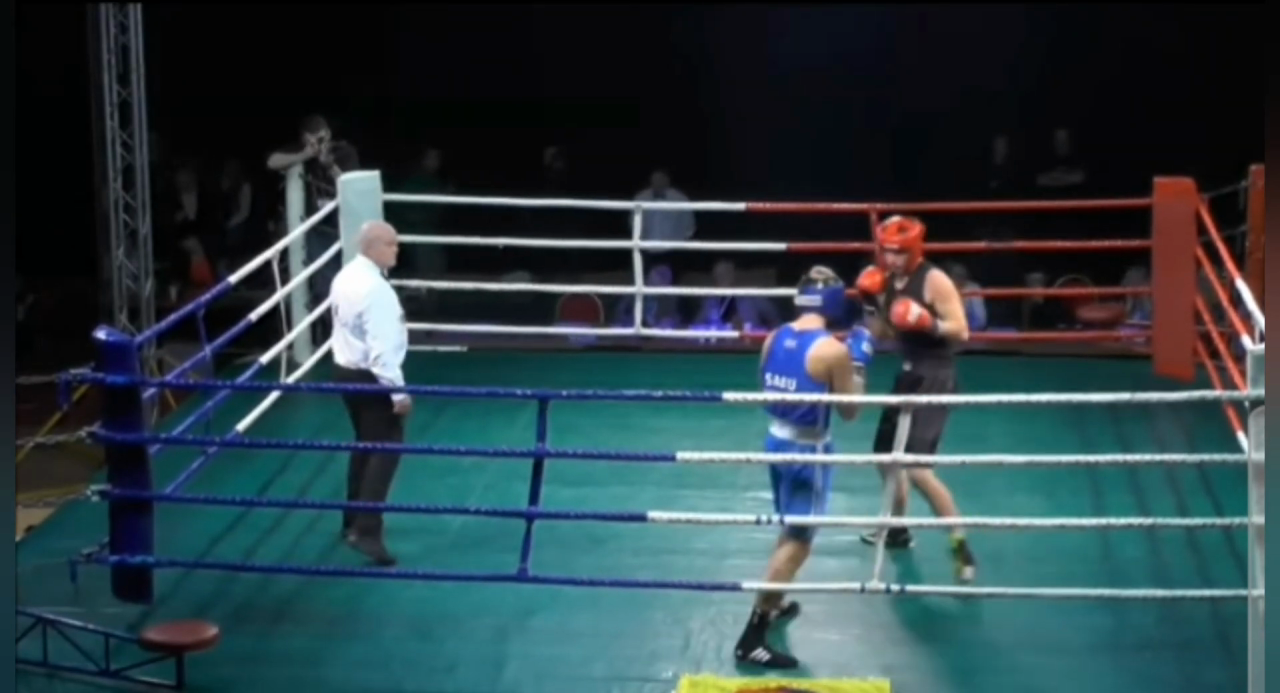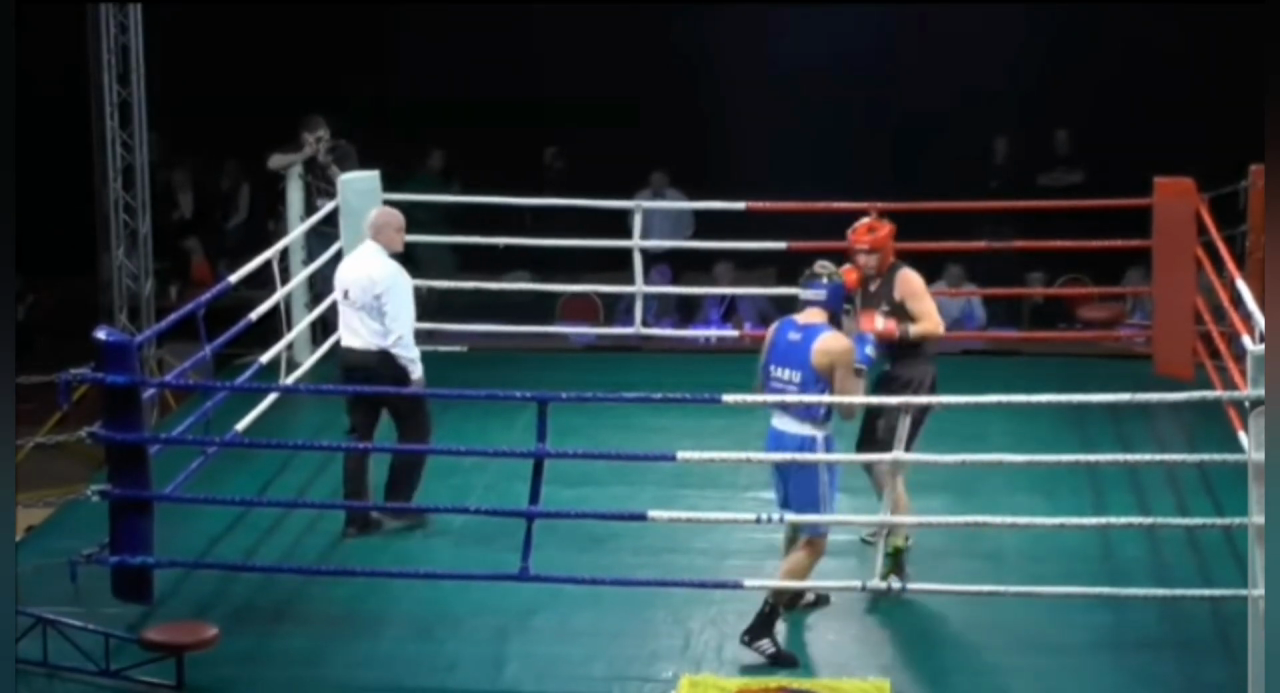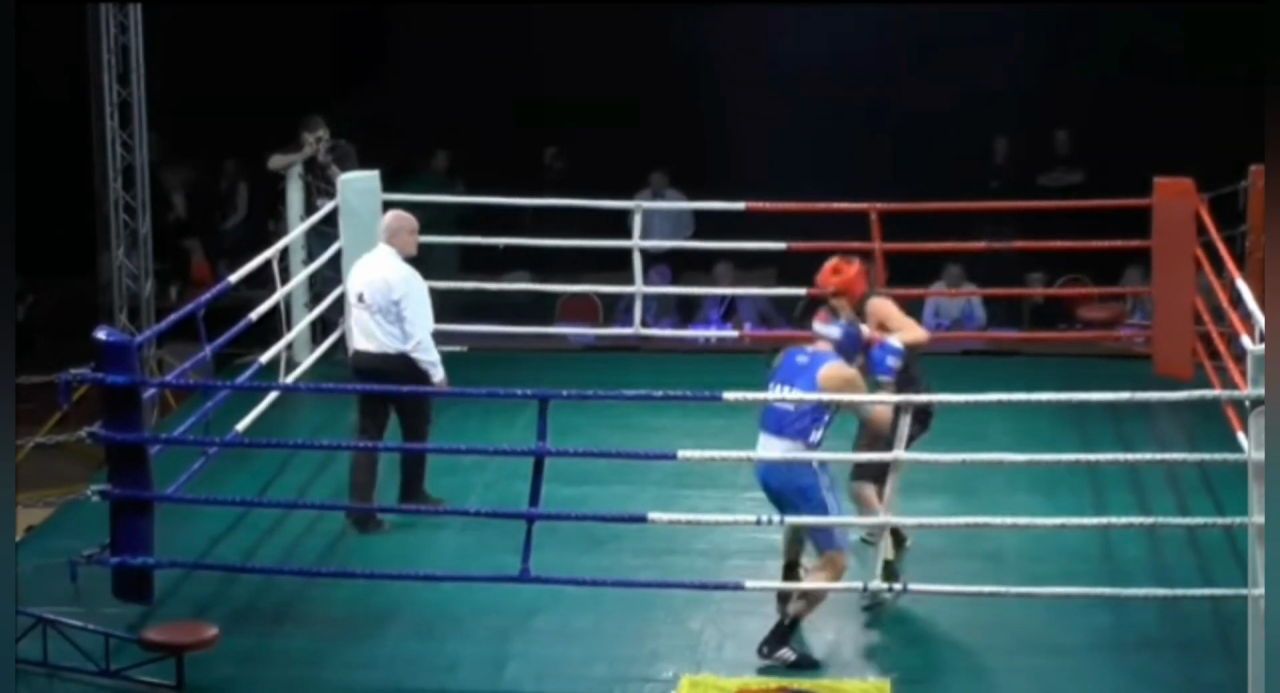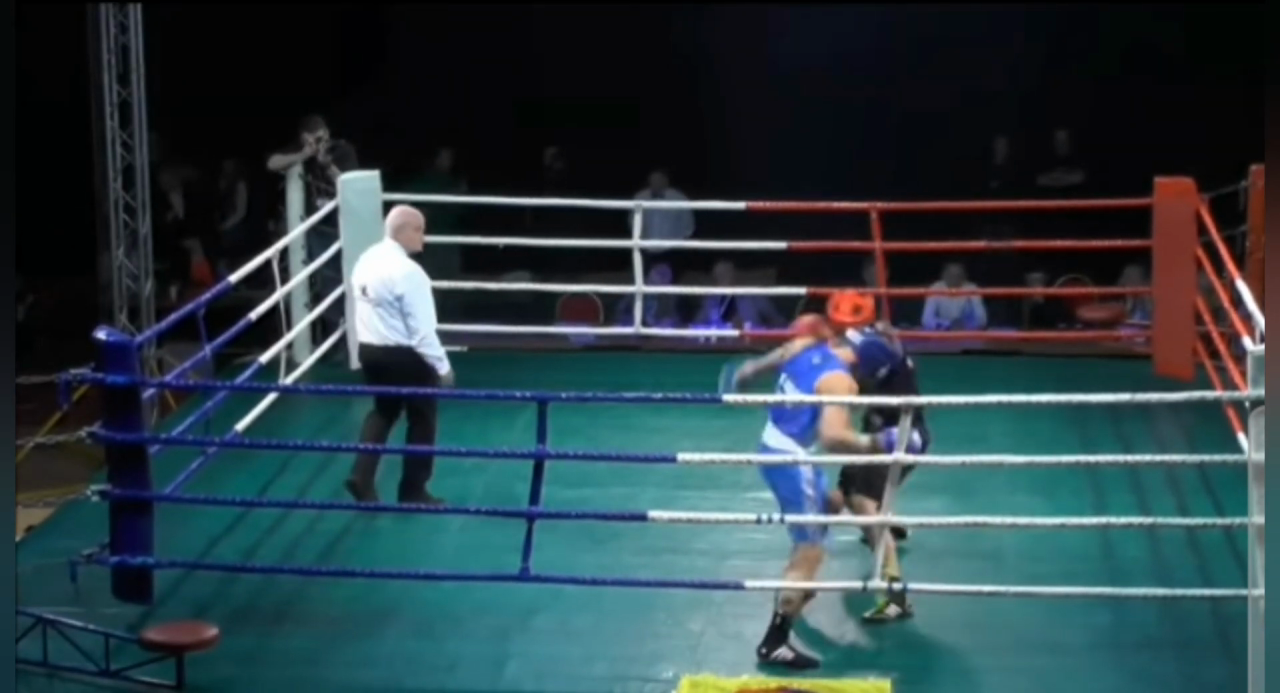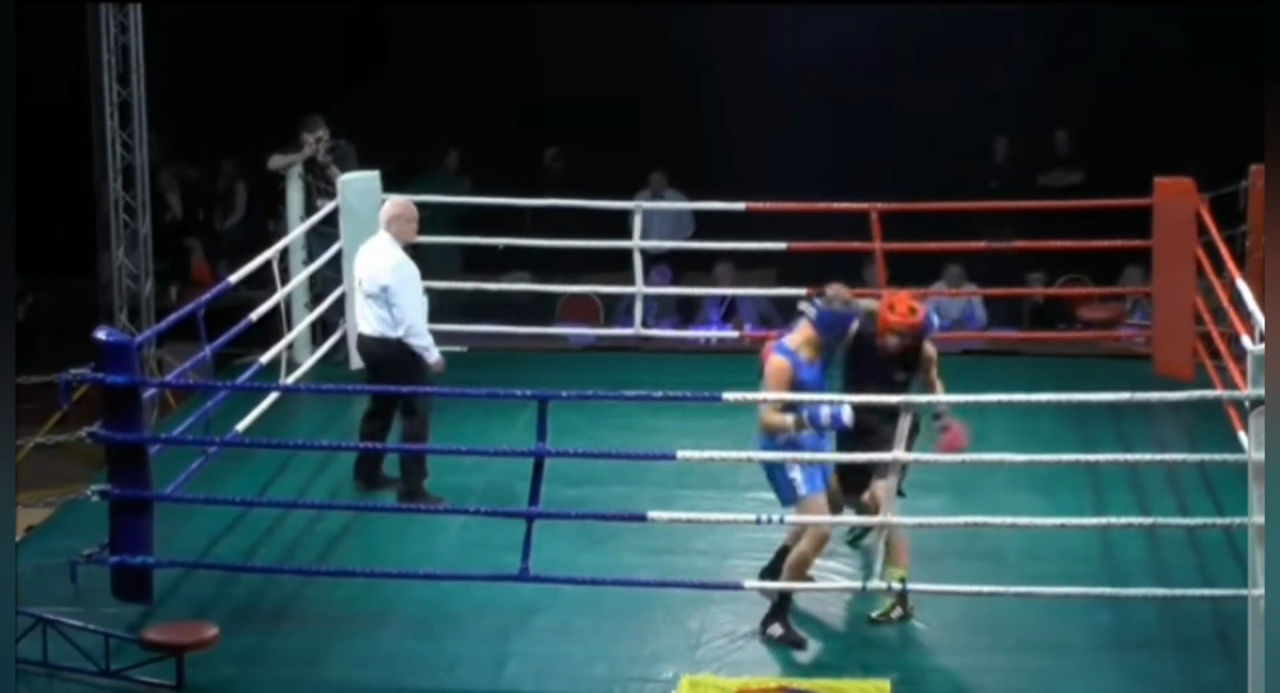
dt=0.2s
person 1, frame 1
left shoulder: (774, 339)
right shoulder: (833, 350)
right elbow: (849, 410)
right wrist: (859, 363)
left hip: (776, 441)
right hip: (807, 451)
left knee: (790, 531)
right knee: (796, 544)
left ankle: (772, 605)
right ankle: (751, 640)
person 1, frame 2
left shoulder: (776, 330)
right shoulder: (838, 344)
left elbow: (762, 387)
right elbow: (848, 409)
right wrist: (861, 365)
left hip: (777, 434)
right hip: (808, 443)
left knee: (797, 525)
right knee: (811, 543)
left ankle: (795, 593)
right ankle: (760, 627)
person 1, frame 3
left shoulder: (787, 357)
right shoulder: (842, 373)
right elbow: (881, 422)
right wrist: (885, 375)
left hip: (765, 461)
right hip: (797, 466)
left knee: (800, 517)
right knee: (834, 562)
left ankle: (789, 592)
right ankle: (777, 640)
person 1, frame 4
left shoulder: (805, 347)
right shoulder: (840, 382)
left elbow: (771, 361)
right elbow: (833, 438)
left wrist: (747, 371)
right wrist: (883, 441)
left hip: (773, 449)
right hip: (791, 460)
left knee: (827, 508)
right knee: (811, 554)
left ankle: (796, 588)
right ankle: (774, 643)
person 1, frame 5
left shoulder: (814, 332)
right shoulder: (782, 360)
right elbow: (767, 419)
right wrist: (810, 420)
left hip: (809, 436)
right hip: (787, 443)
left knee: (821, 506)
right knee: (820, 527)
left ankle: (776, 569)
right ankle: (775, 616)
person 2, frame 1
left shoulder: (934, 280)
right shoulder: (888, 282)
left elbow: (961, 331)
right elbow: (880, 335)
left wrist: (927, 321)
right wrist: (871, 302)
left hip: (934, 379)
right hip: (908, 375)
left knee: (917, 469)
right knee: (886, 456)
left ankle: (961, 548)
right ankle: (897, 529)
person 2, frame 2
left shoulder: (905, 279)
right shoulder: (866, 283)
left elbow: (936, 327)
right elbow: (858, 335)
left wrist: (896, 330)
right wrist: (850, 300)
left hip: (914, 376)
right hip: (890, 374)
left knee: (887, 464)
right knee: (871, 455)
left ankle: (897, 557)
right ankle: (893, 527)
person 2, frame 3
left shoulder: (877, 307)
right shoulder: (856, 314)
left elbow: (919, 336)
left wrist: (875, 337)
left hip: (907, 402)
left knee: (862, 485)
right knee: (869, 474)
left ankle: (888, 568)
right ankle: (892, 534)
person 2, frame 4
left shoulder: (881, 340)
right shoulder: (861, 342)
left hip: (901, 431)
right hip: (878, 427)
left knee: (864, 501)
right knee: (850, 493)
left ankle: (896, 595)
right ankle: (890, 529)
person 2, frame 5
left shoulder: (922, 350)
right shoulder: (860, 320)
left elbow: (933, 383)
left wrist: (945, 420)
left hip: (892, 422)
right hip: (856, 420)
left knee: (881, 497)
right knee: (850, 491)
left ankle: (900, 592)
right ankle: (867, 520)
person 3, frame 1
left shoulder: (346, 276)
right shoulder: (375, 288)
right elbow: (382, 347)
right wrist: (398, 391)
left hip: (347, 370)
right hip: (369, 377)
left knee: (366, 445)
right knee: (385, 449)
left ankle: (356, 520)
right ankle: (366, 531)
person 3, frame 2
left shoulder: (347, 265)
right shoulder: (390, 272)
right elbow: (399, 328)
right wrist: (415, 370)
left hip: (351, 356)
right hip: (383, 360)
left knee: (359, 435)
right knee: (415, 428)
left ankle: (357, 516)
right ankle: (398, 504)
person 3, frame 3
left shoulder: (359, 268)
right shoulder: (405, 277)
left elbow: (353, 318)
right elbow: (418, 332)
right wrist: (436, 373)
left hip: (363, 358)
right hip: (399, 362)
left knee: (369, 432)
right knee: (415, 430)
left ankle: (361, 509)
right ankle: (412, 496)
person 3, frame 4
left shoulder: (365, 261)
right shoulder: (408, 272)
right elbow: (422, 327)
right wrist: (442, 366)
left hip: (370, 350)
right hip: (404, 355)
left knee: (382, 412)
right knee: (421, 421)
left ankle: (362, 478)
right ankle: (412, 492)
person 3, frame 5
left shoulder: (367, 250)
right shoulder: (397, 263)
right elbow: (409, 318)
right wrist: (431, 354)
left hip: (368, 340)
right hip: (394, 347)
left knee: (380, 406)
right knee: (415, 413)
left ankle: (367, 473)
right ankle: (412, 489)
person 4, frame 1
left shoulder: (344, 150)
right shoulder: (300, 150)
right elbow: (272, 162)
left wrist: (330, 166)
right wrist: (304, 156)
right hip: (316, 229)
right knee: (323, 283)
right ankle: (324, 334)
person 4, frame 2
left shoulder: (343, 150)
right shoulder: (299, 150)
right elbow: (272, 163)
left wrist: (329, 165)
right wrist: (304, 155)
right hip: (316, 227)
right knee: (323, 284)
right ankle: (330, 336)
person 4, frame 3
left shoulder: (343, 150)
right shoulder: (299, 150)
right elbow: (272, 164)
left wrist: (329, 166)
right wrist: (303, 156)
right hip: (316, 227)
right knee: (325, 284)
person 4, frame 4
left shoulder: (343, 150)
right shoulder: (300, 150)
right elbow: (272, 163)
left wrist: (328, 165)
right wrist: (303, 156)
right hip: (317, 227)
right knee: (326, 284)
person 4, frame 5
left shoulder: (343, 150)
right shoulder: (300, 150)
right elbow: (272, 163)
left wrist: (328, 165)
right wrist: (302, 155)
right hip: (317, 228)
right knee: (326, 284)
